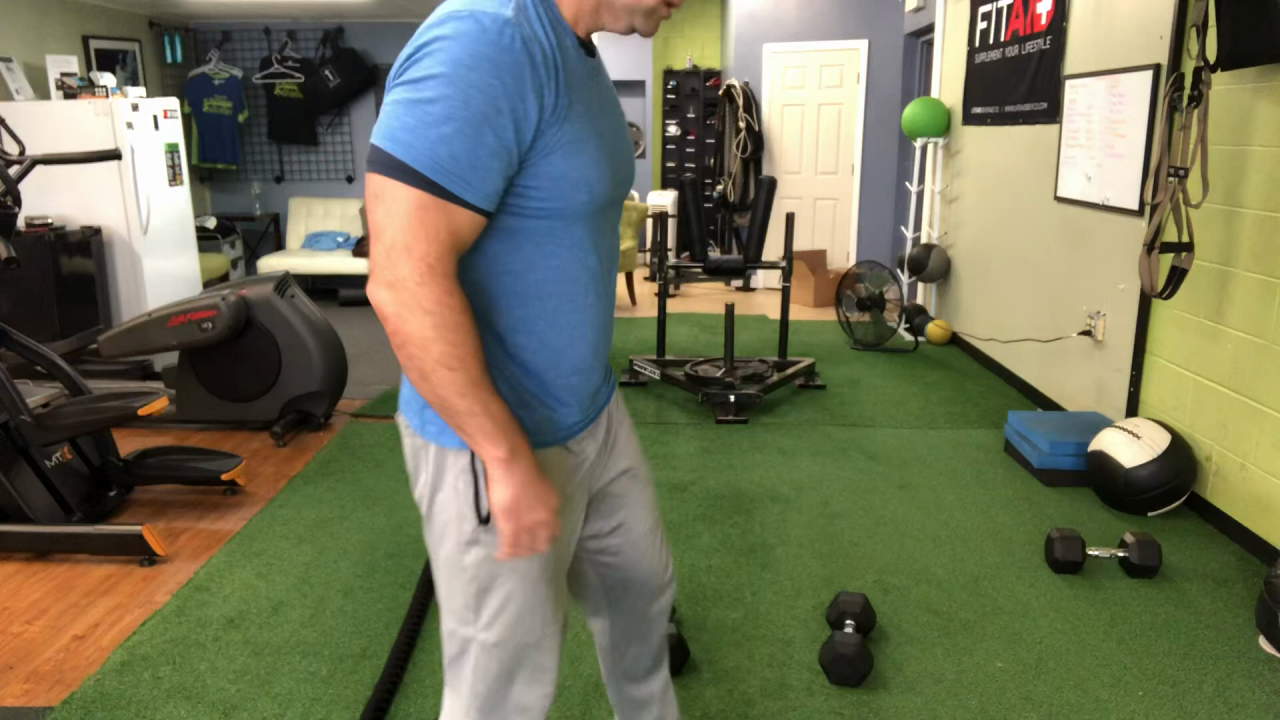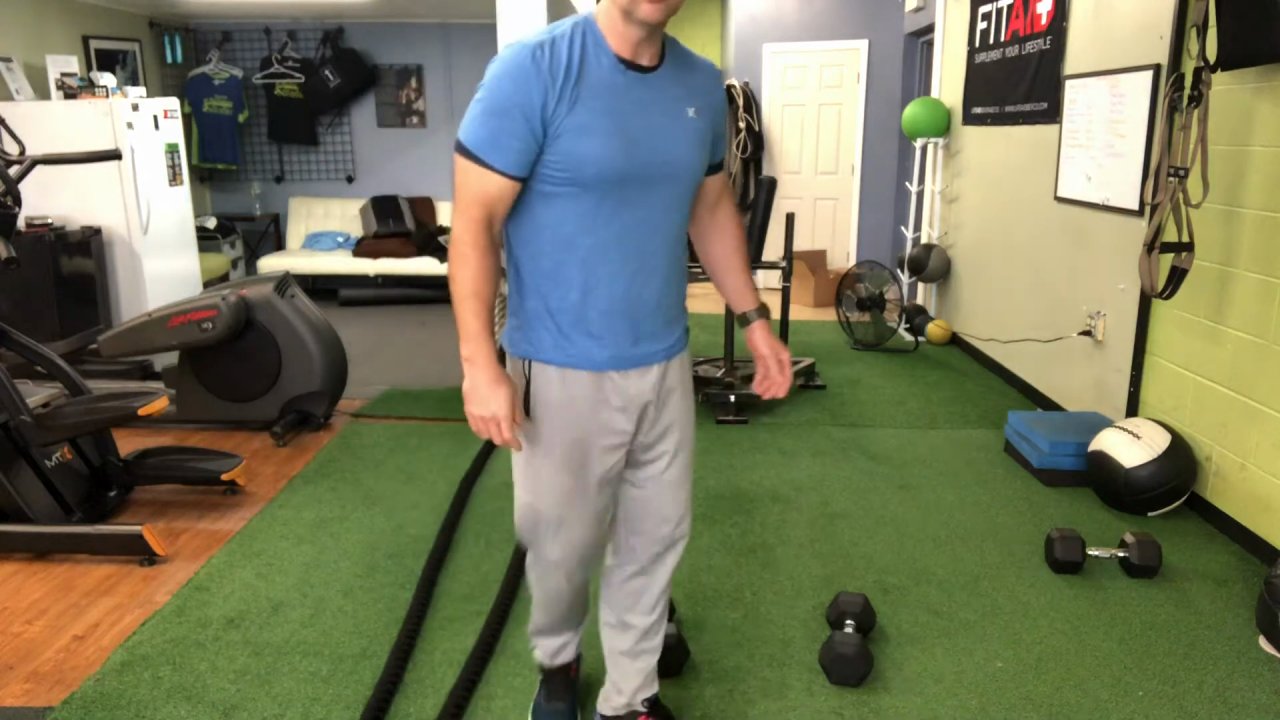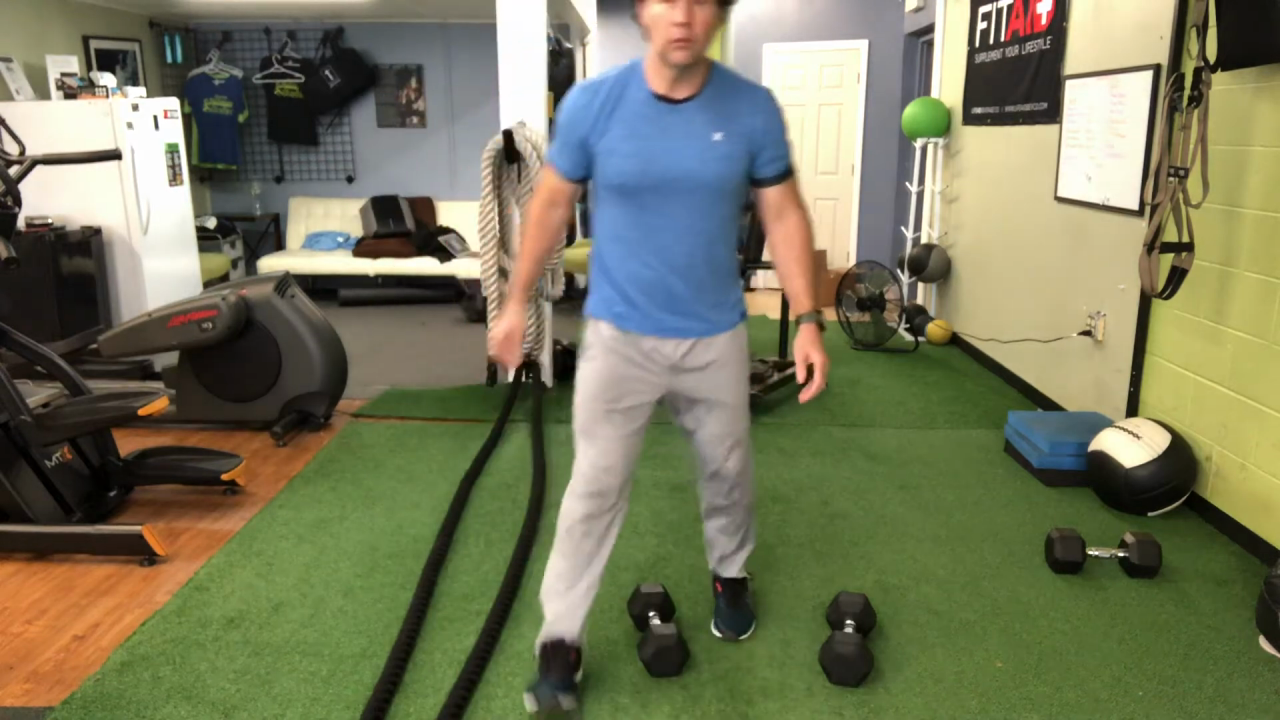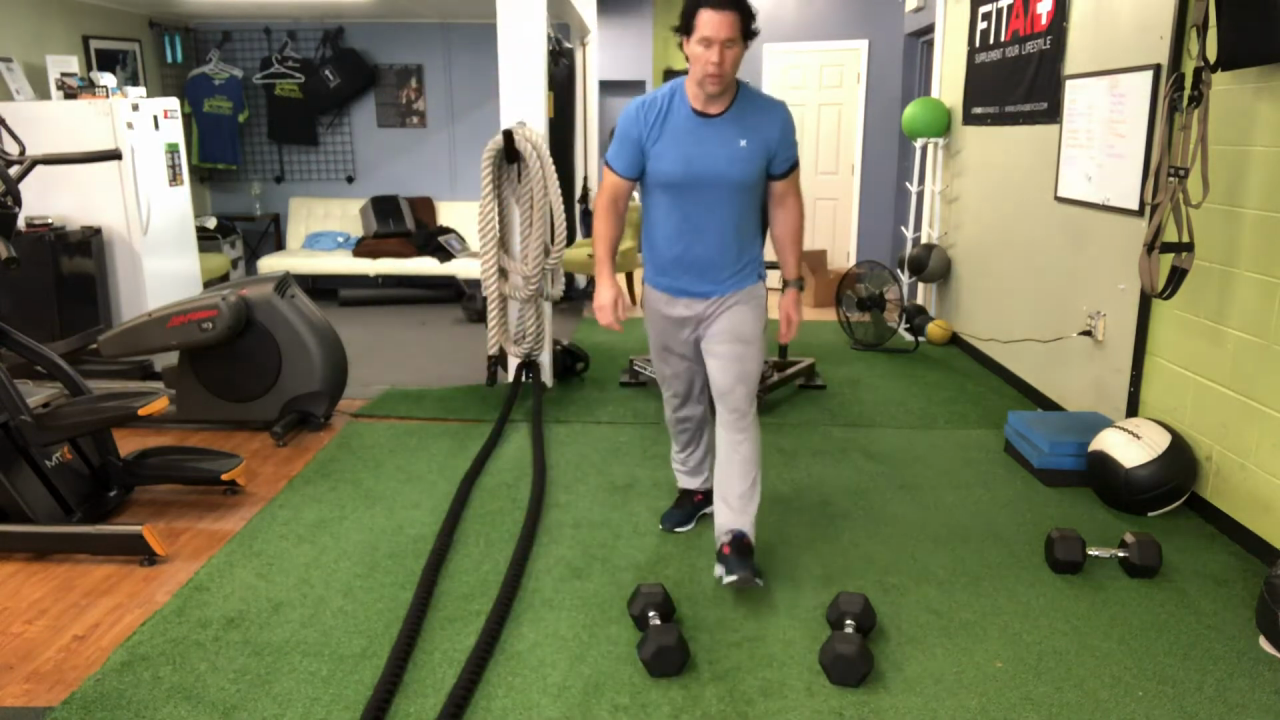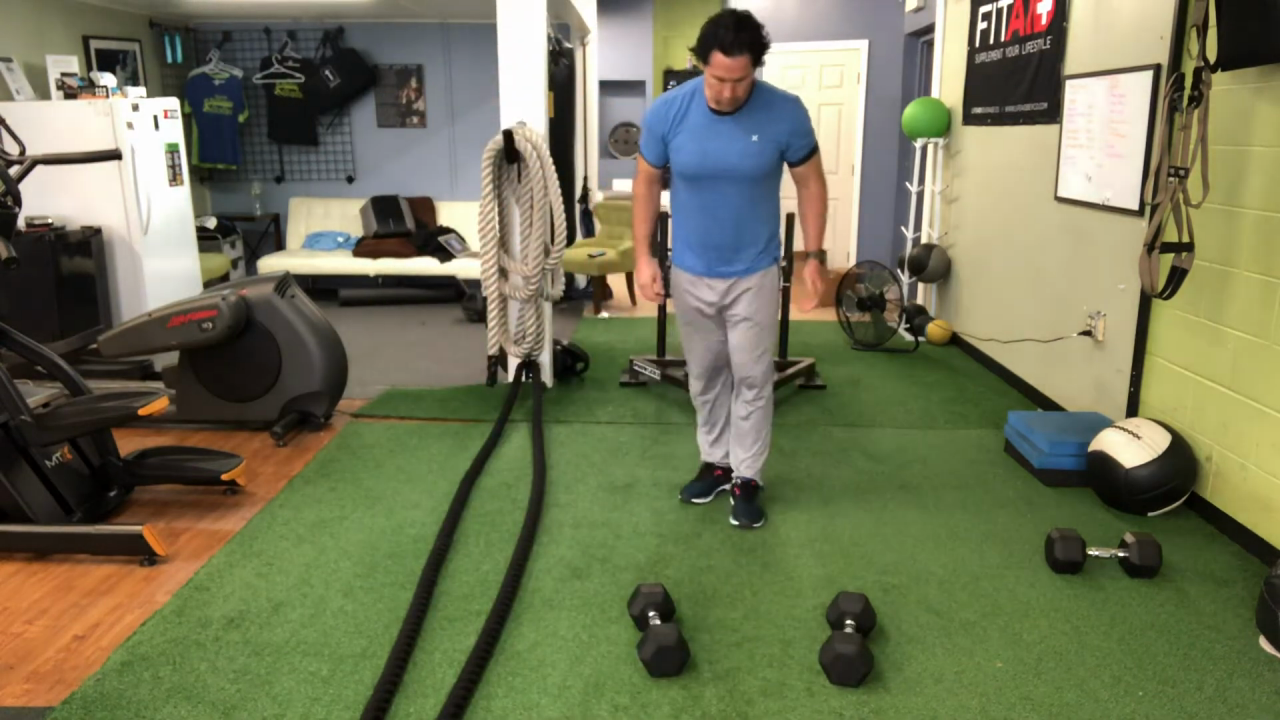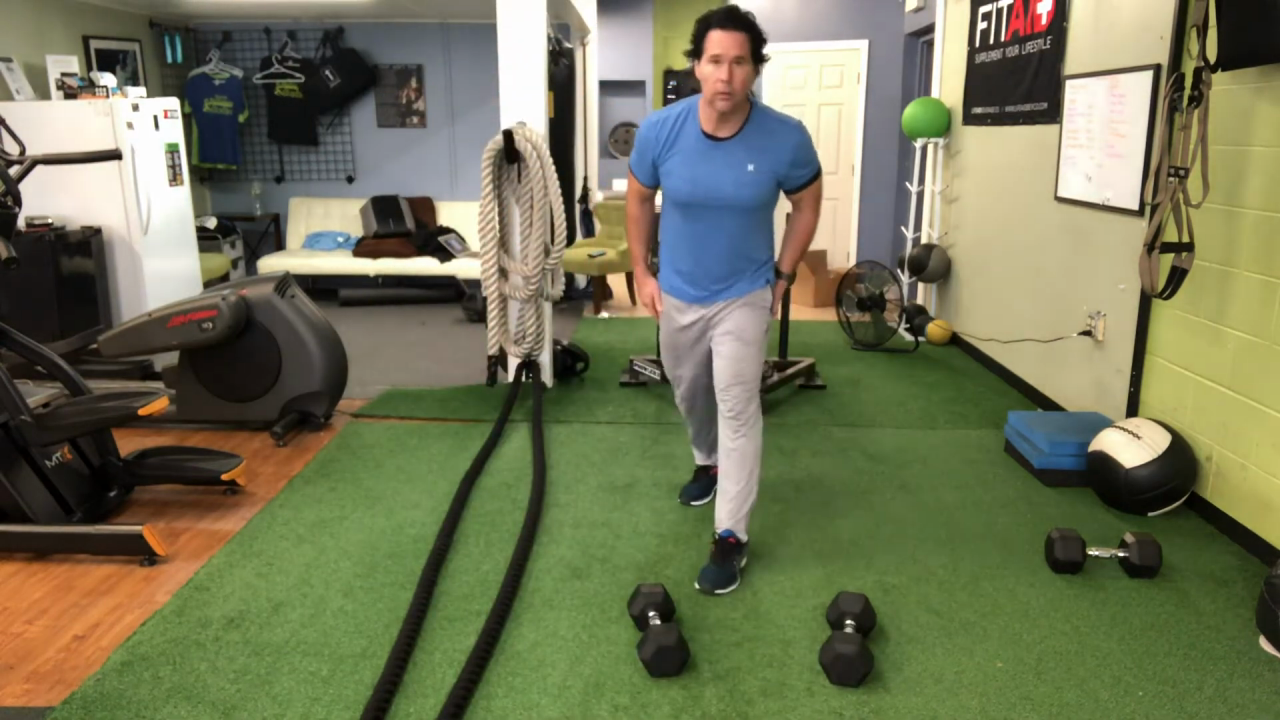
dt=0.7s
person 1, frame 1
left shoulder: (579, 58)
right elbow: (406, 277)
right wrist: (506, 457)
left hip: (593, 416)
right hip: (491, 440)
left knee: (643, 582)
person 1, frame 2
left shoulder: (701, 84)
right shoulder: (533, 70)
right elbow: (474, 221)
left wrist: (753, 319)
right wrist: (481, 364)
left hip: (664, 364)
right hip: (561, 372)
left knee: (657, 540)
right knee: (565, 546)
right ankle: (557, 660)
person 1, frame 3
left shoulder: (753, 110)
right shoulder: (592, 103)
left elbow: (783, 214)
right elbow: (549, 204)
left wrist: (806, 319)
right wrist: (516, 301)
left hip: (716, 337)
right hip: (618, 334)
left knee: (727, 469)
right knee: (595, 483)
left ankle: (730, 573)
right ankle: (560, 640)
person 1, frame 4
left shoulder: (771, 119)
right shoulder: (644, 115)
left elbow: (785, 201)
right elbow: (612, 198)
left wrist: (793, 283)
right wrist: (605, 278)
left hip: (737, 293)
right hip: (666, 294)
left knee: (735, 406)
right knee: (682, 404)
left ankle: (736, 538)
right ankle: (694, 486)
person 1, frame 5
left shoulder: (786, 112)
right shoulder: (667, 111)
left elbow: (810, 183)
right elbow: (647, 182)
left wrist: (813, 256)
right wrist: (643, 256)
left hip: (754, 275)
right hip: (690, 273)
left knee: (751, 378)
right knee: (706, 375)
left ankle: (747, 477)
right ankle: (716, 462)
person 1, frame 6
left shoulder: (786, 138)
right shoulder: (659, 130)
left elbow: (807, 204)
right elbow: (639, 199)
left wrist: (782, 274)
right wrist: (641, 271)
left hip: (744, 296)
right hip: (676, 293)
left knee: (737, 407)
right knee: (690, 394)
left ankle: (730, 536)
right ankle: (708, 463)
